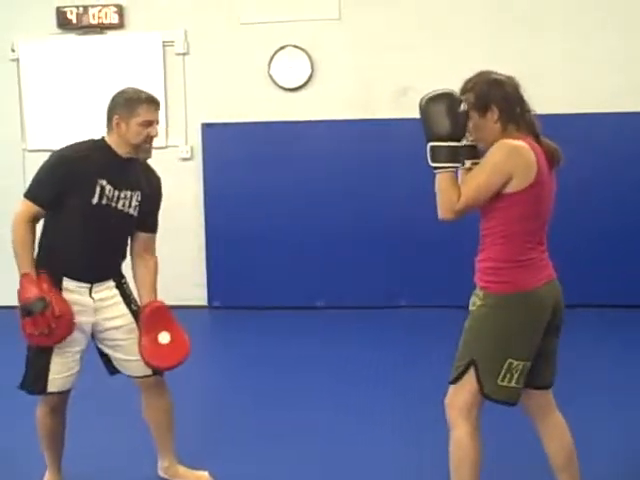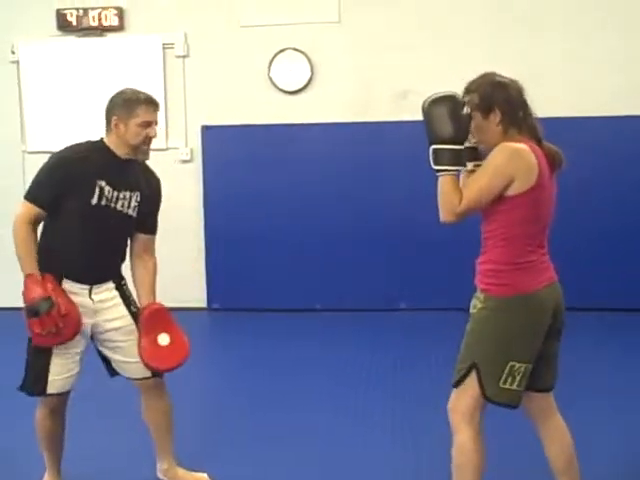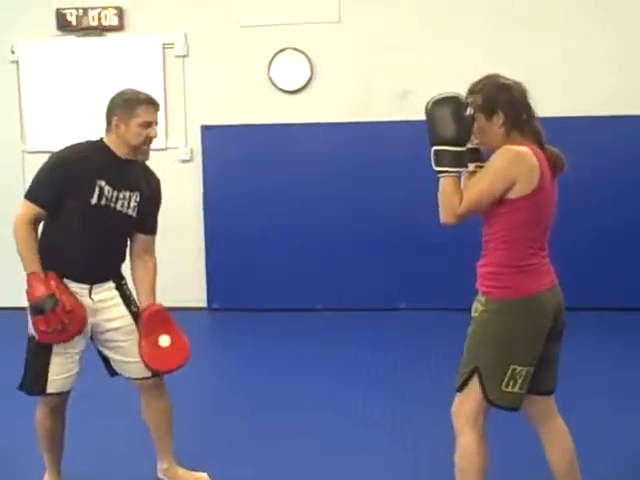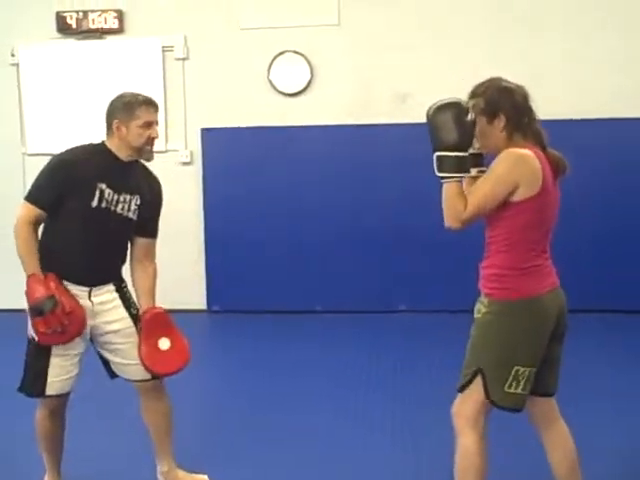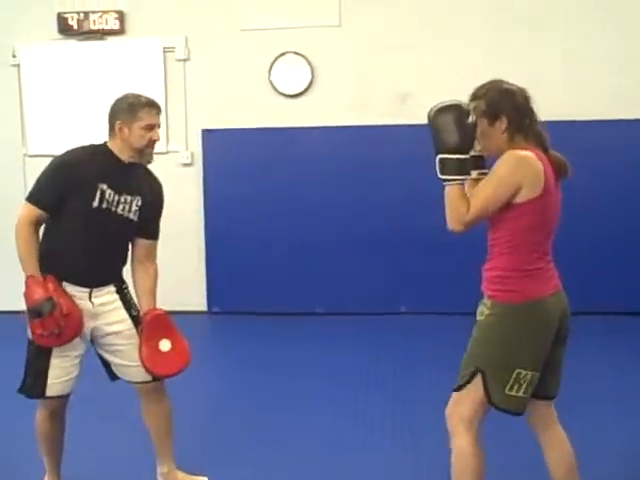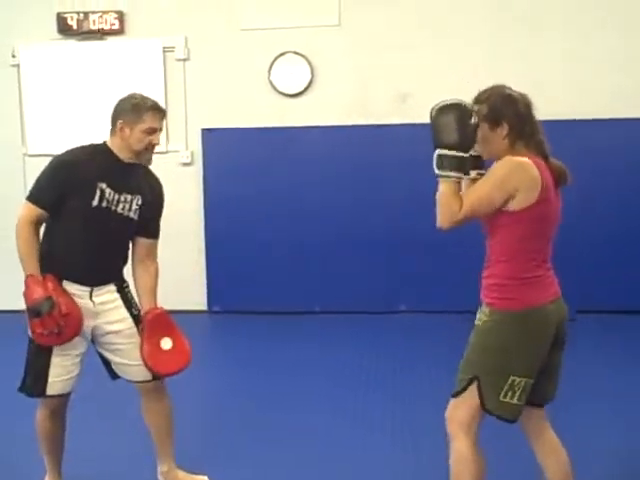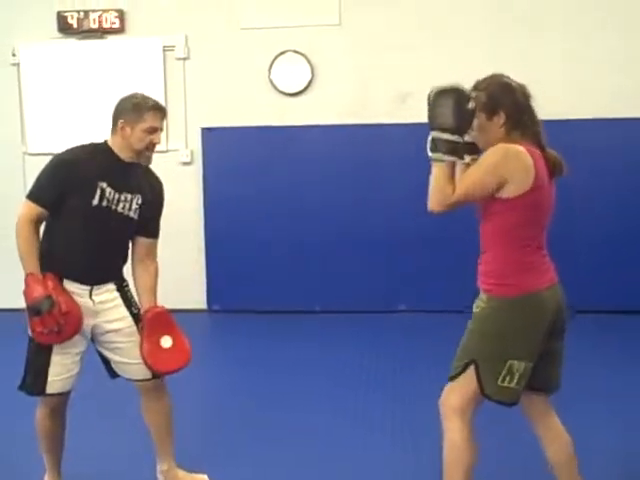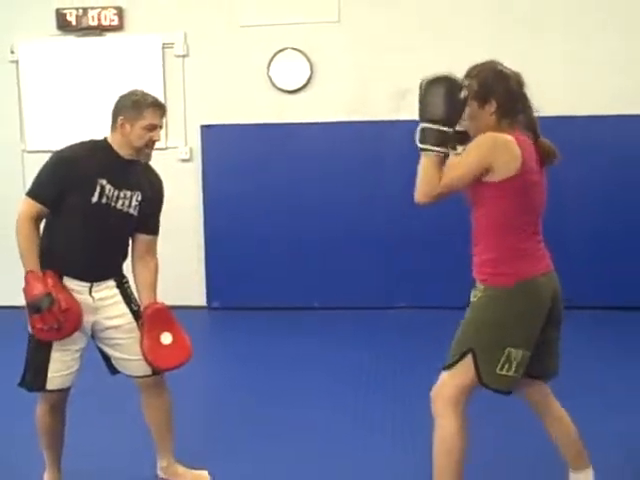
dt=0.1s
person 1, frame 1
left shoulder: (509, 152)
right shoulder: (533, 151)
left elbow: (450, 208)
right elbow: (476, 196)
left wrist: (444, 146)
right wrist: (465, 154)
left hip: (509, 299)
right hip: (539, 292)
left knee: (460, 408)
right knee: (540, 403)
person 1, frame 2
left shoulder: (510, 155)
right shoulder: (534, 154)
left elbow: (452, 211)
right elbow: (478, 198)
left wrist: (446, 149)
right wrist: (466, 156)
left hip: (510, 302)
right hip: (540, 295)
left knee: (463, 412)
right knee: (541, 407)
person 1, frame 3
left shoulder: (512, 157)
right shoulder: (535, 157)
left elbow: (451, 213)
right elbow: (477, 200)
left wrist: (446, 150)
right wrist: (467, 157)
left hip: (510, 305)
right hip: (540, 298)
left knee: (466, 416)
right knee: (542, 410)
person 1, frame 4
left shoulder: (515, 160)
right shoulder: (537, 159)
left elbow: (457, 217)
right elbow: (480, 204)
left wrist: (449, 155)
right wrist: (468, 162)
left hip: (513, 307)
right hip: (542, 300)
left knee: (467, 416)
right knee: (544, 412)
person 1, frame 5
left shoulder: (519, 162)
right shoulder: (540, 162)
left elbow: (460, 219)
right elbow: (481, 206)
left wrist: (452, 156)
left hip: (516, 309)
right hip: (546, 303)
left knee: (461, 417)
right knee: (542, 415)
person 1, frame 6
left shoulder: (514, 169)
right shoulder: (538, 169)
left elbow: (448, 218)
right elbow: (479, 208)
left wrist: (450, 155)
right wrist: (470, 164)
left hip: (514, 315)
right hip: (545, 309)
left knee: (460, 421)
right knee: (534, 422)
person 1, frame 7
left shoulder: (505, 157)
right shoulder: (532, 159)
left elbow: (439, 201)
right elbow: (476, 193)
left wrist: (443, 138)
right wrist: (464, 150)
left hip: (511, 303)
right hip: (541, 297)
left knee: (454, 407)
right knee: (537, 406)
person 1, frame 8
left shoulder: (494, 144)
right shoulder: (523, 145)
left elbow: (426, 193)
right elbow: (477, 182)
left wrist: (433, 129)
right wrist: (454, 138)
left hip: (508, 291)
right hip: (537, 285)
left knee: (446, 398)
right knee: (538, 394)
person 2, frame 1
left shoulder: (147, 181)
right shoulder: (69, 162)
left elbow: (144, 251)
right elbow: (23, 220)
left wrist: (149, 306)
right wrist: (30, 281)
left hip: (110, 289)
right hip: (59, 291)
left knee: (153, 377)
right knee: (53, 396)
person 2, frame 2
left shoulder: (147, 182)
right shoulder: (69, 163)
left elbow: (143, 252)
right elbow: (24, 222)
left wrist: (148, 308)
right wrist: (33, 283)
left hip: (110, 292)
right hip: (60, 292)
left knee: (153, 379)
right knee: (52, 398)
person 2, frame 3
left shoulder: (147, 183)
right shoulder: (69, 163)
left elbow: (143, 252)
right elbow: (24, 222)
left wrist: (148, 307)
right wrist: (38, 283)
left hip: (110, 291)
left knee: (153, 378)
right knee: (52, 397)
person 2, frame 4
left shoulder: (148, 186)
right shoulder: (70, 166)
left elbow: (143, 256)
right elbow: (25, 223)
left wrist: (148, 310)
right wrist: (38, 285)
left hip: (110, 294)
left knee: (152, 381)
right knee: (52, 398)
person 2, frame 5
left shoulder: (149, 188)
right shoulder: (71, 166)
left elbow: (144, 258)
right elbow: (26, 224)
left wrist: (149, 312)
right wrist: (36, 286)
left hip: (111, 295)
right hip: (60, 296)
left knee: (153, 382)
right knee: (52, 400)
person 2, frame 6
left shoulder: (150, 187)
right shoulder: (71, 166)
left elbow: (145, 257)
right elbow: (26, 223)
left wrist: (150, 312)
right wrist: (35, 285)
left hip: (111, 294)
right hip: (60, 295)
left knee: (153, 381)
right knee: (52, 399)
person 2, frame 7
left shoulder: (149, 186)
right shoulder: (72, 164)
left elbow: (145, 255)
right elbow: (27, 221)
left wrist: (149, 309)
right wrist: (35, 283)
left hip: (111, 292)
right hip: (60, 293)
left knee: (153, 380)
right knee: (53, 397)
person 2, frame 8
left shoulder: (149, 183)
right shoulder: (71, 161)
left elbow: (145, 252)
right elbow: (27, 218)
left wrist: (149, 306)
right wrist: (35, 280)
left hip: (111, 289)
right hip: (60, 290)
left knee: (152, 376)
right knee: (53, 394)
